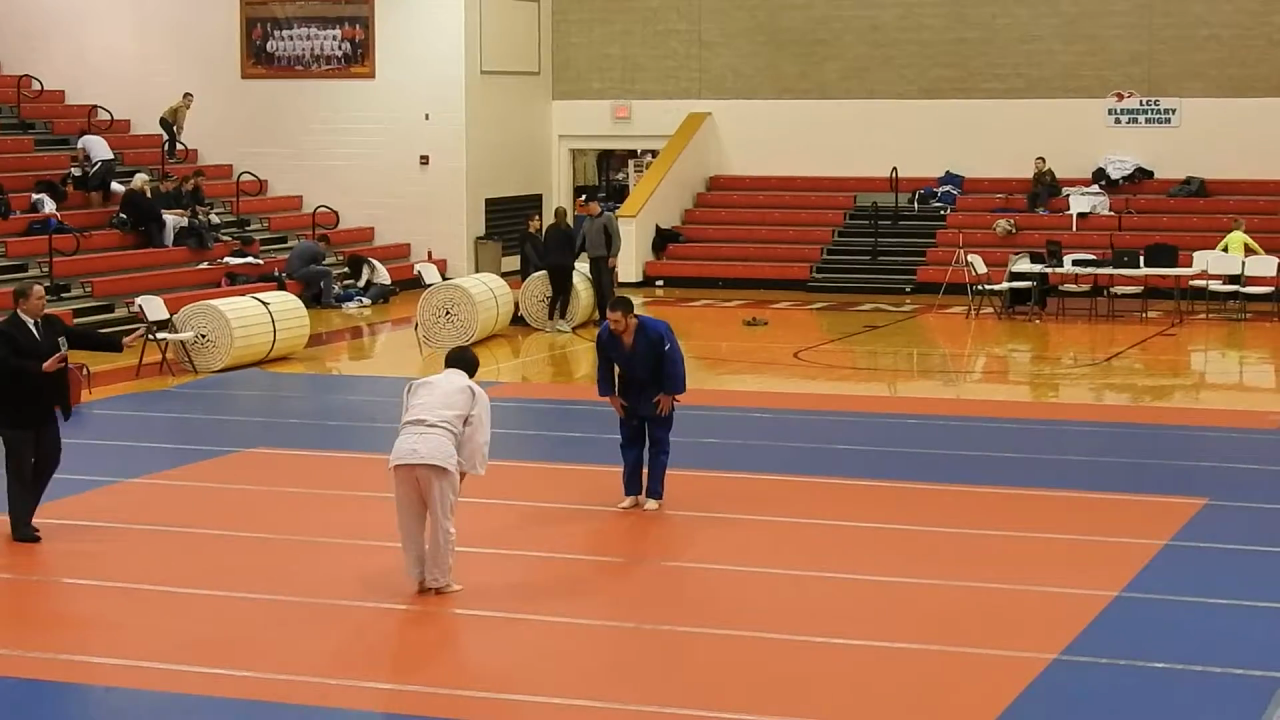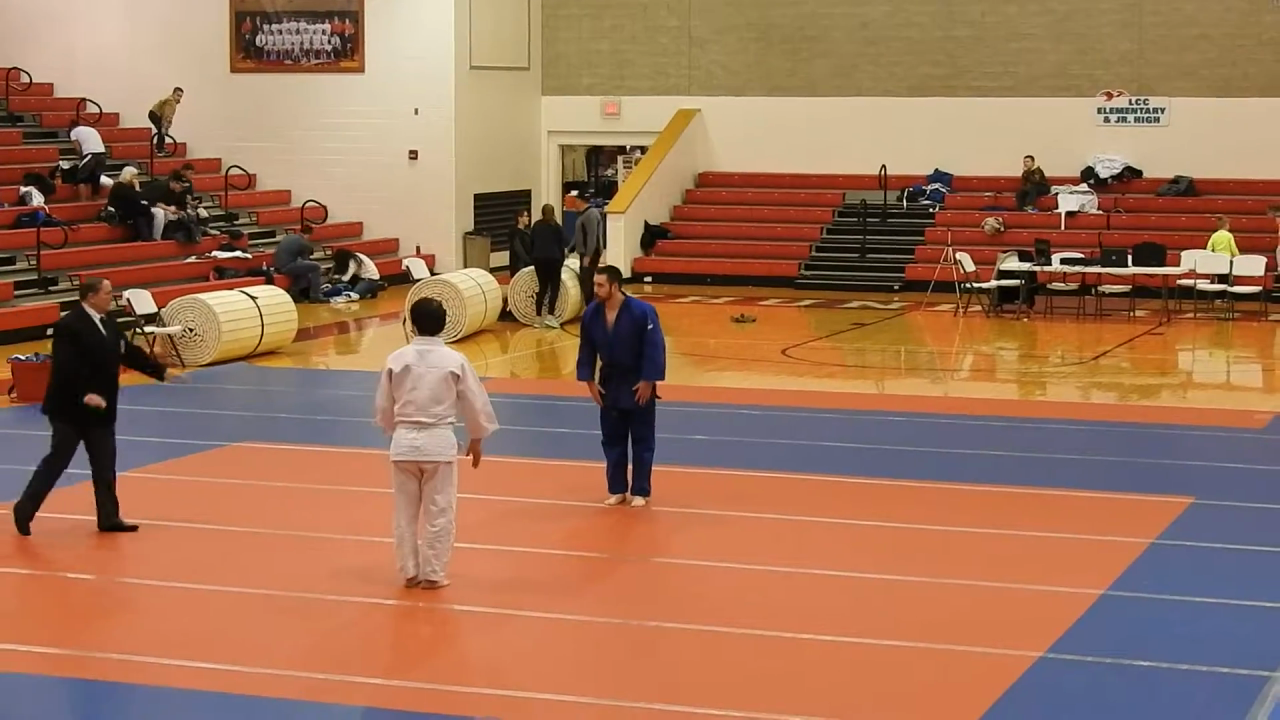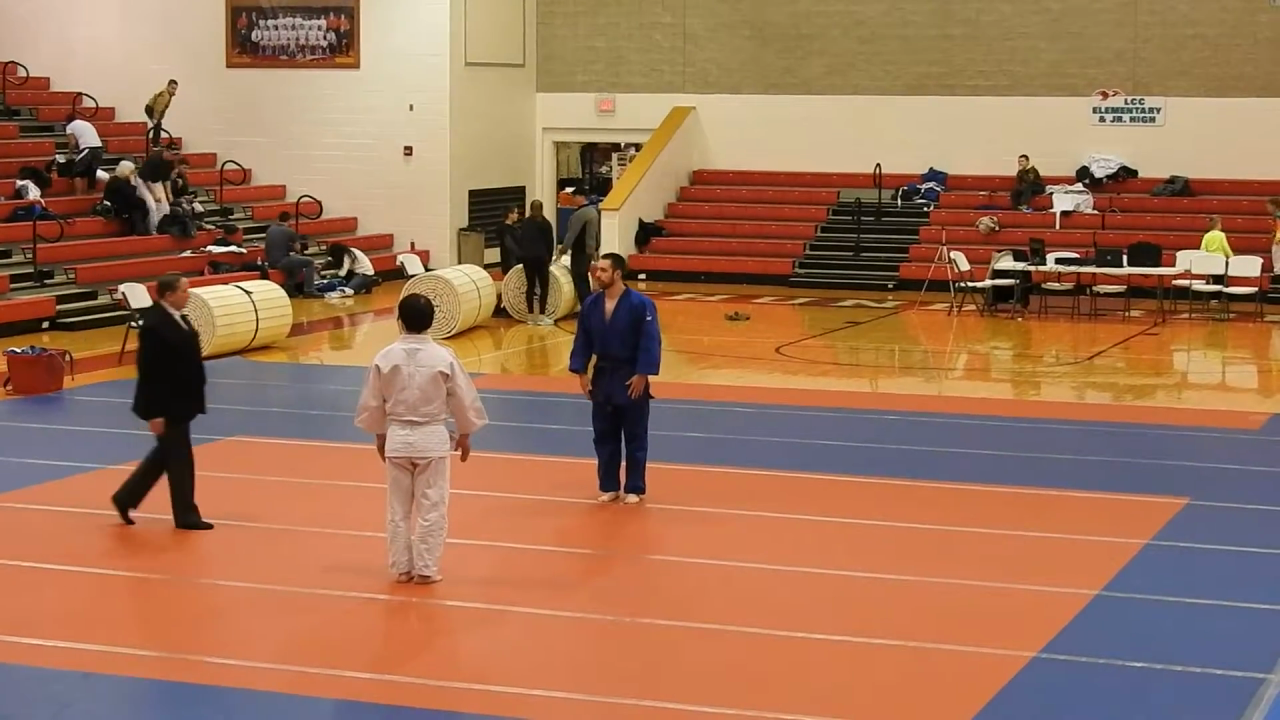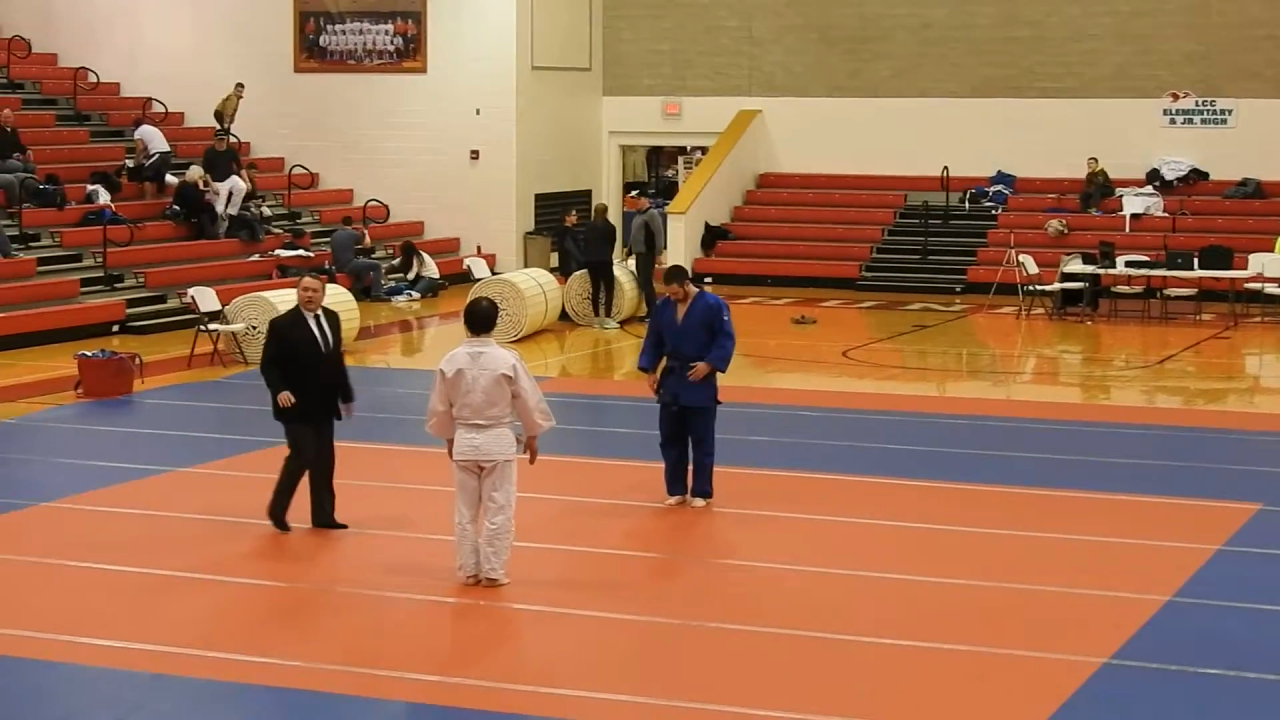
dt=0.7s
person 1, frame 1
left shoulder: (419, 383)
right shoulder: (476, 392)
right elbow: (476, 439)
right wrist: (460, 476)
left hip: (404, 448)
right hip: (438, 451)
left knee: (410, 522)
right knee: (441, 522)
left ankle: (421, 578)
right ankle: (440, 581)
person 1, frame 2
left shoulder: (396, 360)
right shoulder: (455, 360)
left elbow: (383, 407)
right elbow: (475, 403)
right wrist: (476, 440)
left hip: (404, 442)
right hip: (439, 442)
left knee: (405, 513)
right knee: (439, 513)
left ankle: (410, 572)
right ankle: (433, 574)
person 1, frame 3
left shoulder: (385, 357)
right shoulder: (444, 357)
left elbow: (372, 402)
right elbow: (463, 399)
left wrist: (380, 435)
right wrist: (465, 434)
left hip: (397, 438)
right hip: (432, 439)
left knee: (398, 509)
right knee: (431, 508)
left ankle: (402, 567)
right ankle: (425, 569)
person 1, frame 4
left shoulder: (450, 361)
right shoulder: (507, 359)
left elbow: (440, 407)
right elbow: (528, 400)
left wrist: (449, 438)
right wrist: (531, 436)
left hip: (464, 441)
right hip: (498, 441)
left knee: (465, 512)
right knee: (498, 511)
left ankle: (468, 570)
right ankle: (492, 571)
person 2, frame 1
left shoulder: (51, 323)
left elbow: (81, 337)
left wrist: (120, 343)
right wrist: (41, 368)
left hip: (44, 409)
left knee: (49, 459)
left ankle: (23, 514)
person 2, frame 2
left shoulder: (107, 322)
right shoulder: (69, 326)
left elbow: (129, 353)
right elbow: (64, 367)
left wrist: (161, 372)
right wrist: (85, 394)
left hip: (102, 409)
right hip: (71, 408)
left knee: (105, 462)
right knee: (57, 461)
left ankle: (109, 518)
right ankle: (24, 510)
person 2, frame 3
left shoulder: (175, 316)
right shoulder: (155, 325)
right elbow: (148, 373)
left wrist: (196, 395)
right wrist: (155, 413)
left hip: (179, 401)
right hip: (166, 405)
left knee: (167, 453)
right knee: (181, 457)
left ankle: (126, 498)
right ankle: (186, 515)
person 2, frame 4
left shoulder: (331, 318)
right shoulder: (282, 324)
left elbow: (337, 360)
right elbow: (269, 364)
left wrist: (346, 395)
right wrist: (279, 390)
left hip: (324, 404)
right hip: (297, 405)
left knee: (324, 459)
right knee: (302, 456)
left ankle: (323, 515)
right ankle: (278, 508)
person 3, frame 1
left shoulder: (657, 331)
right shoulder: (605, 335)
left elbow: (674, 362)
right elbow: (605, 367)
left wrist: (668, 393)
right wrist: (611, 395)
left hip: (657, 392)
right hip: (628, 391)
left knee: (658, 442)
right knee: (630, 441)
left ankle: (654, 495)
right ankle: (632, 492)
person 3, frame 2
left shoulder: (642, 312)
right shoulder: (591, 314)
left elbow: (654, 348)
right elbow: (587, 349)
left wrist: (648, 381)
right wrist: (590, 381)
left hip: (638, 383)
right hip: (609, 383)
left knee: (642, 440)
right knee: (612, 439)
left ankle: (640, 492)
right ankle: (617, 489)
person 3, frame 3
left shoulder: (640, 304)
right shoulder: (591, 305)
left elbow: (650, 342)
right elbow: (583, 341)
left wrist: (642, 374)
right wrist: (582, 373)
left hip: (631, 378)
right hip: (602, 377)
left knee: (635, 437)
right knee: (604, 436)
left ankle: (634, 489)
right ankle: (609, 486)
person 3, frame 4
left shoulder: (713, 305)
right shoulder: (663, 306)
left elbow: (726, 340)
right elbow: (653, 340)
left wrist: (709, 364)
right wrist: (651, 370)
left hip: (700, 379)
right hip: (671, 378)
left knee: (702, 441)
right knee: (671, 439)
left ankle: (701, 492)
right ankle: (676, 490)
